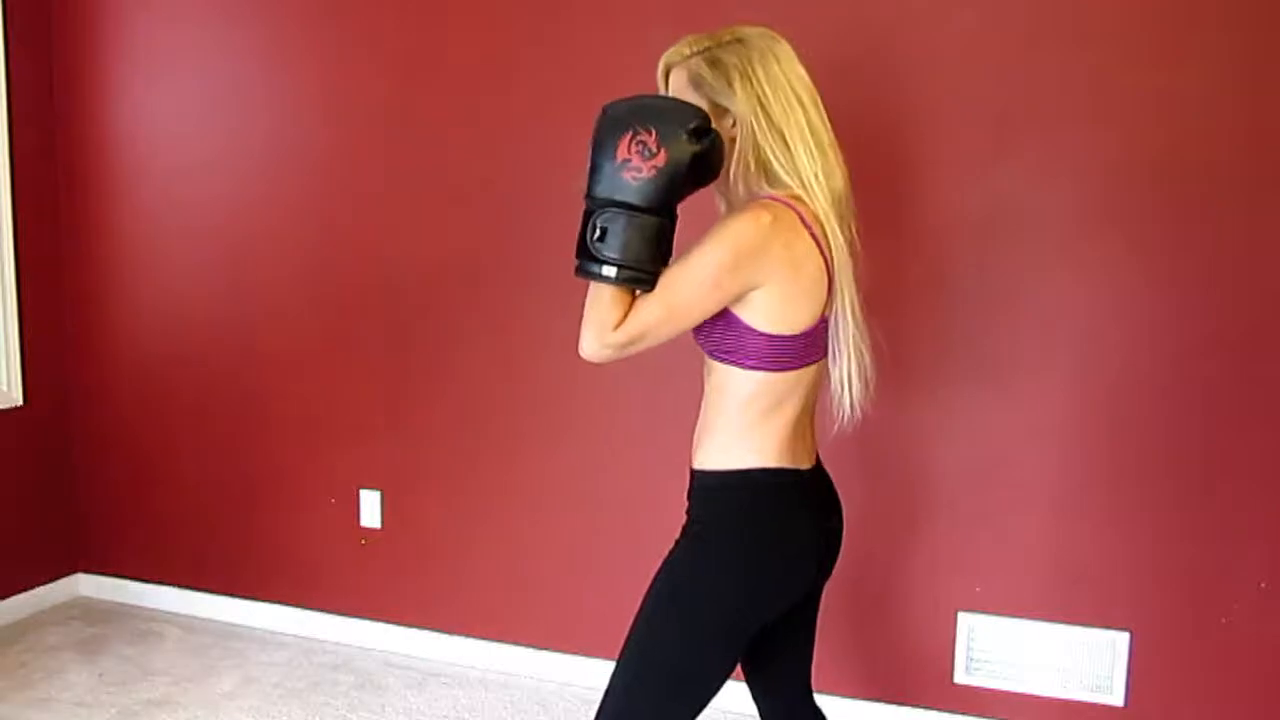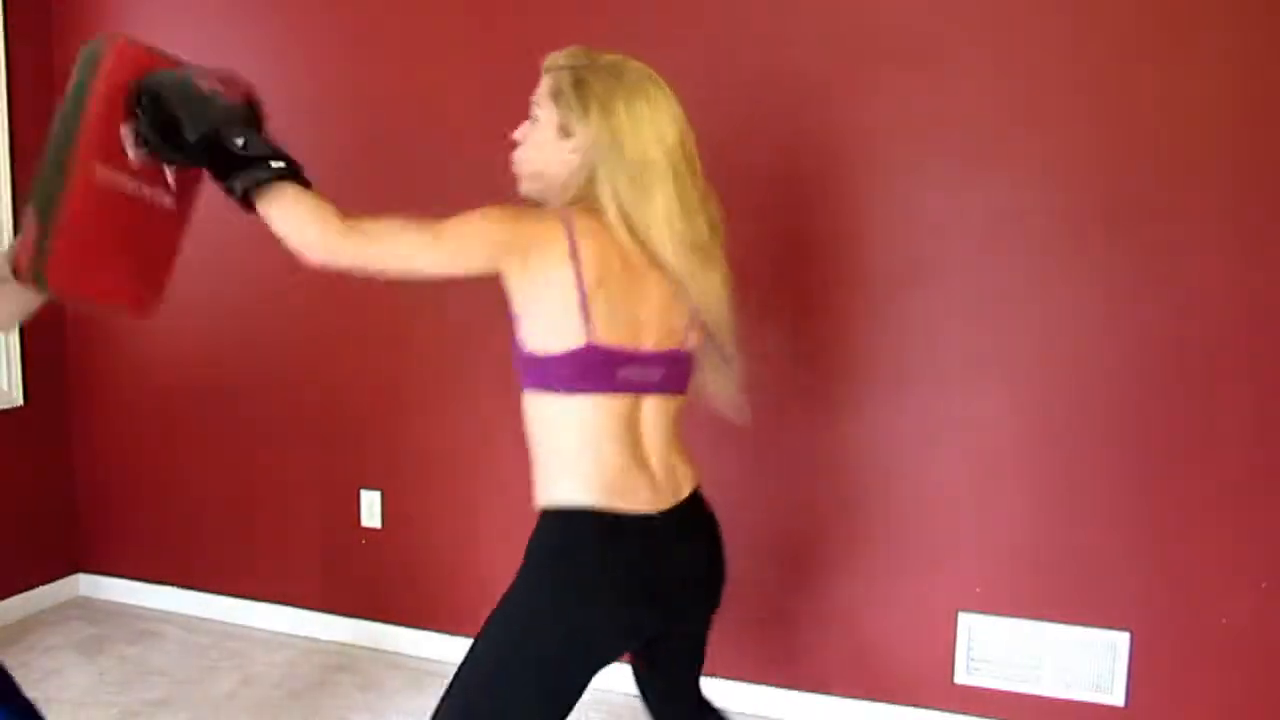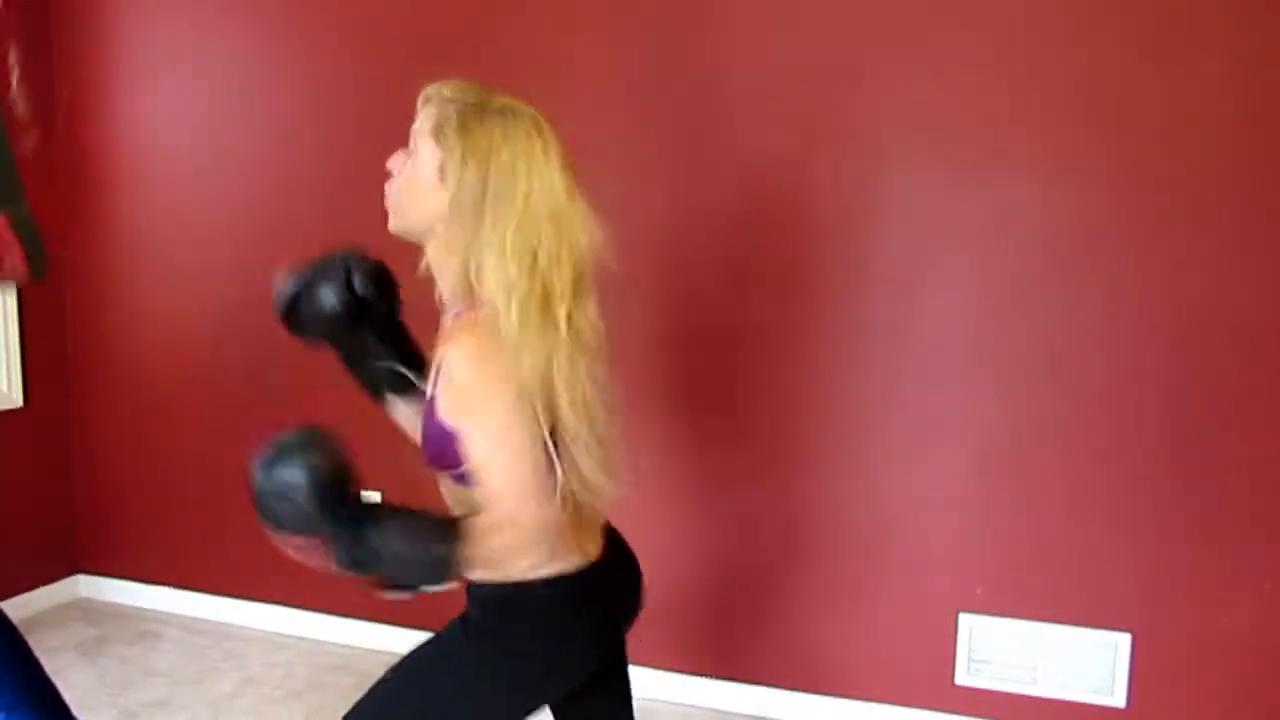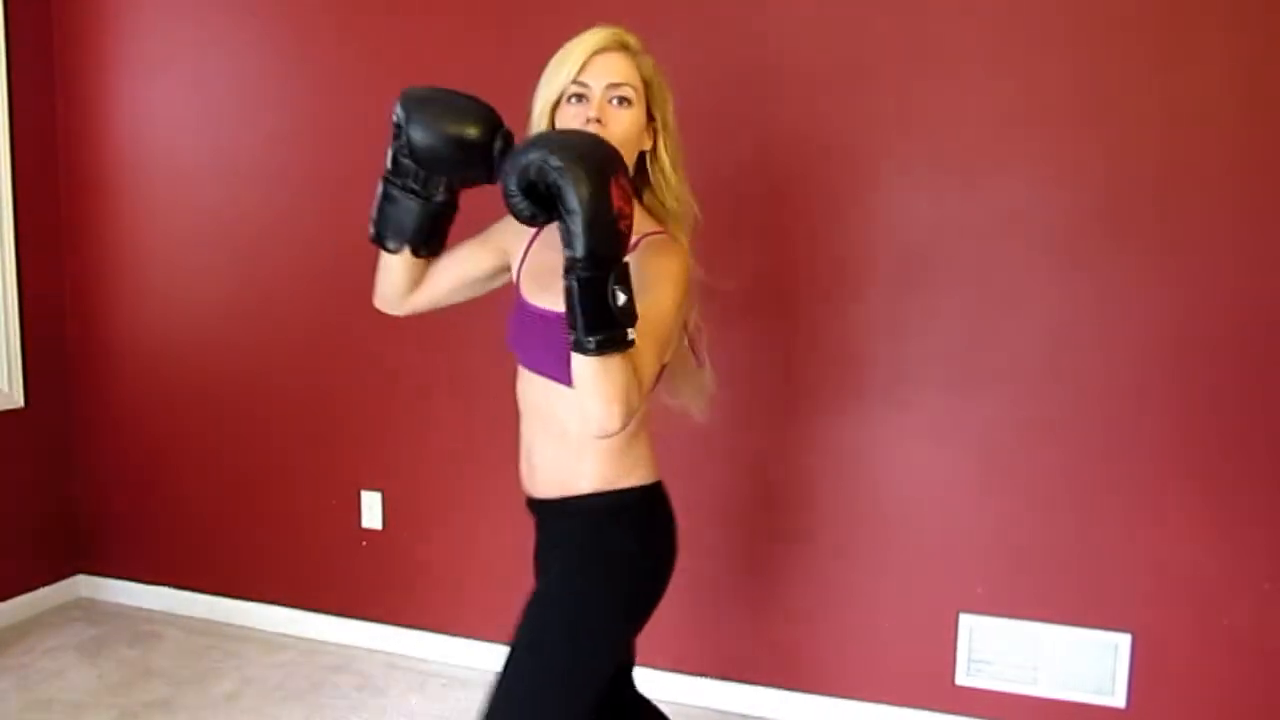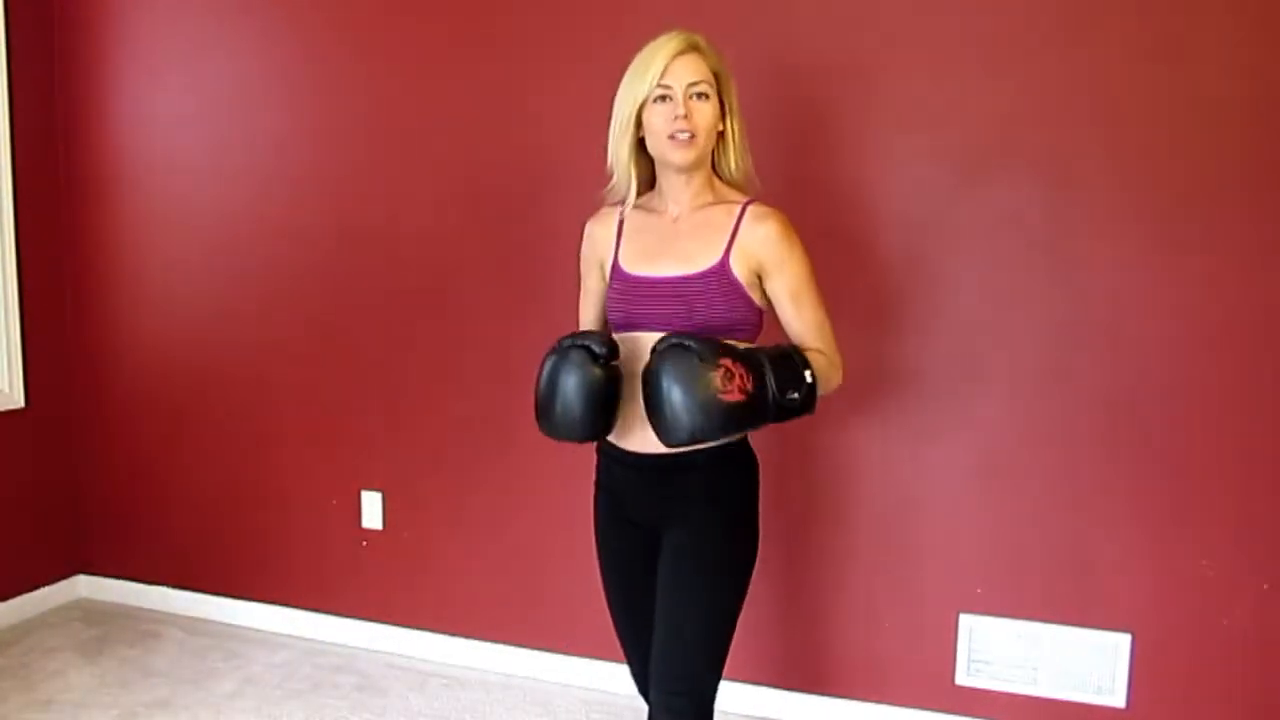
dt=1s
person 1, frame 1
left shoulder: (759, 231)
right shoulder: (799, 218)
left elbow: (603, 339)
right elbow: (663, 308)
left wrist: (626, 206)
right wrist: (643, 203)
left hip: (745, 523)
right hip: (797, 511)
person 1, frame 2
left shoulder: (541, 235)
right shoulder: (669, 249)
left elbow: (337, 243)
left wrist: (241, 156)
left hip: (588, 558)
right hip: (690, 544)
person 1, frame 3
left shoulder: (480, 340)
right shoulder: (474, 304)
left elbow: (526, 530)
right elbow: (437, 433)
left wrist: (358, 532)
right wrist: (370, 342)
left hip: (541, 615)
person 1, frame 4
left shoulder: (659, 258)
right shoulder: (529, 231)
left elbow: (610, 411)
right elbow: (396, 295)
left wrist: (594, 258)
right wrist: (421, 181)
left hip: (615, 532)
right hip: (561, 521)
person 1, frame 5
left shoulder: (758, 230)
right shoulder: (606, 228)
left elbow: (825, 363)
left wrist: (750, 381)
right wrist: (579, 373)
left hip: (711, 484)
right hip: (620, 482)
